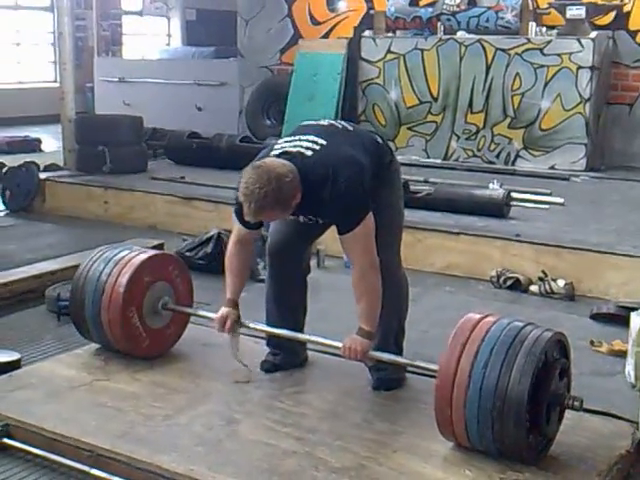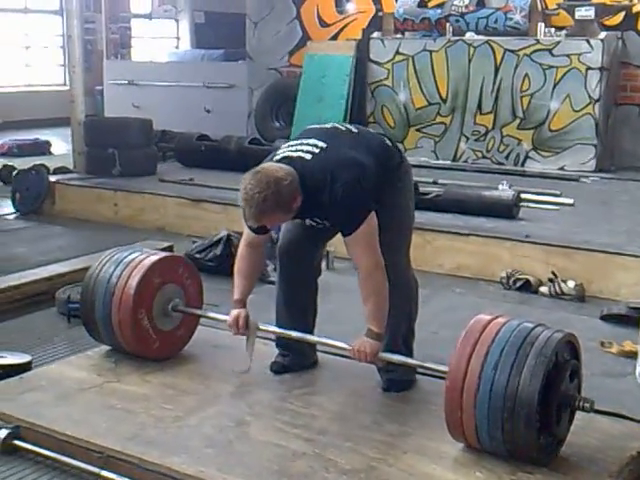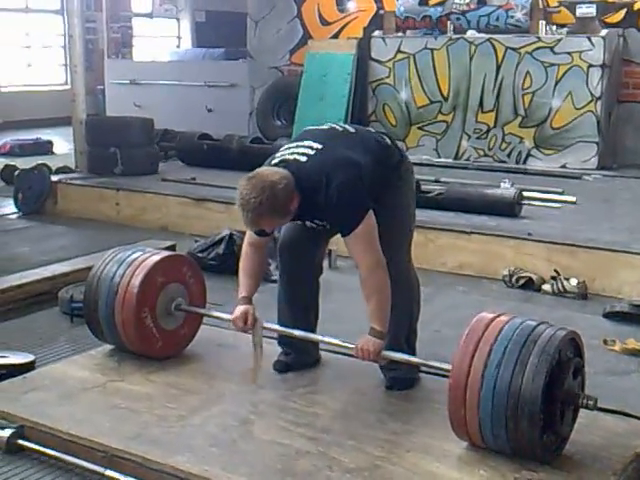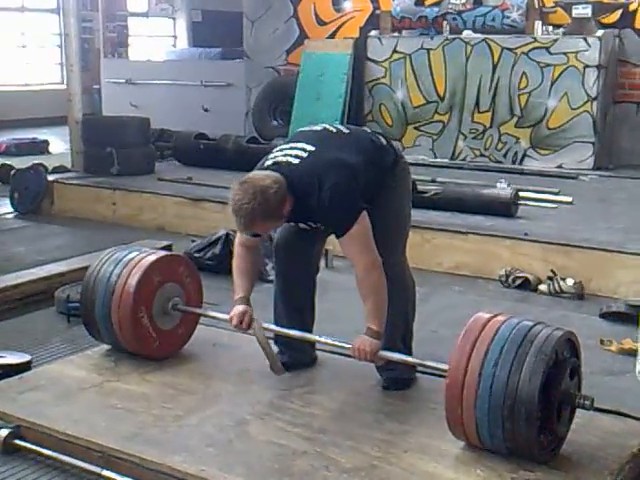
dt=0.2s
person 1, frame 1
left shoulder: (341, 188)
right shoulder: (254, 187)
left elbow: (365, 264)
right elbow: (240, 242)
left wrist: (365, 333)
right wrist: (231, 303)
left hip: (376, 173)
right hip: (310, 171)
left knee: (384, 263)
right knee: (280, 252)
right ankle: (285, 348)
person 1, frame 2
left shoulder: (342, 191)
right shoulder: (263, 191)
left elbow: (370, 266)
right elbow: (251, 246)
left wrist: (374, 334)
right wrist: (239, 302)
left hip: (386, 175)
left knee: (393, 264)
right knee: (291, 253)
right ankle: (295, 349)
person 1, frame 3
left shoulder: (338, 192)
right shoulder: (263, 193)
left elbow: (371, 264)
right elbow: (254, 246)
left wrist: (376, 332)
right wrist: (244, 299)
left hip: (388, 174)
left knee: (394, 263)
right knee: (292, 250)
left ankle: (400, 359)
right ankle: (298, 348)
person 1, frame 4
left shoulder: (332, 194)
right shoulder: (258, 194)
left elbow: (367, 264)
right elbow: (245, 245)
left wrist: (373, 332)
right wrist: (241, 299)
left hip: (383, 173)
left knee: (388, 262)
right knee: (288, 250)
left ankle: (396, 359)
right ankle: (294, 348)
